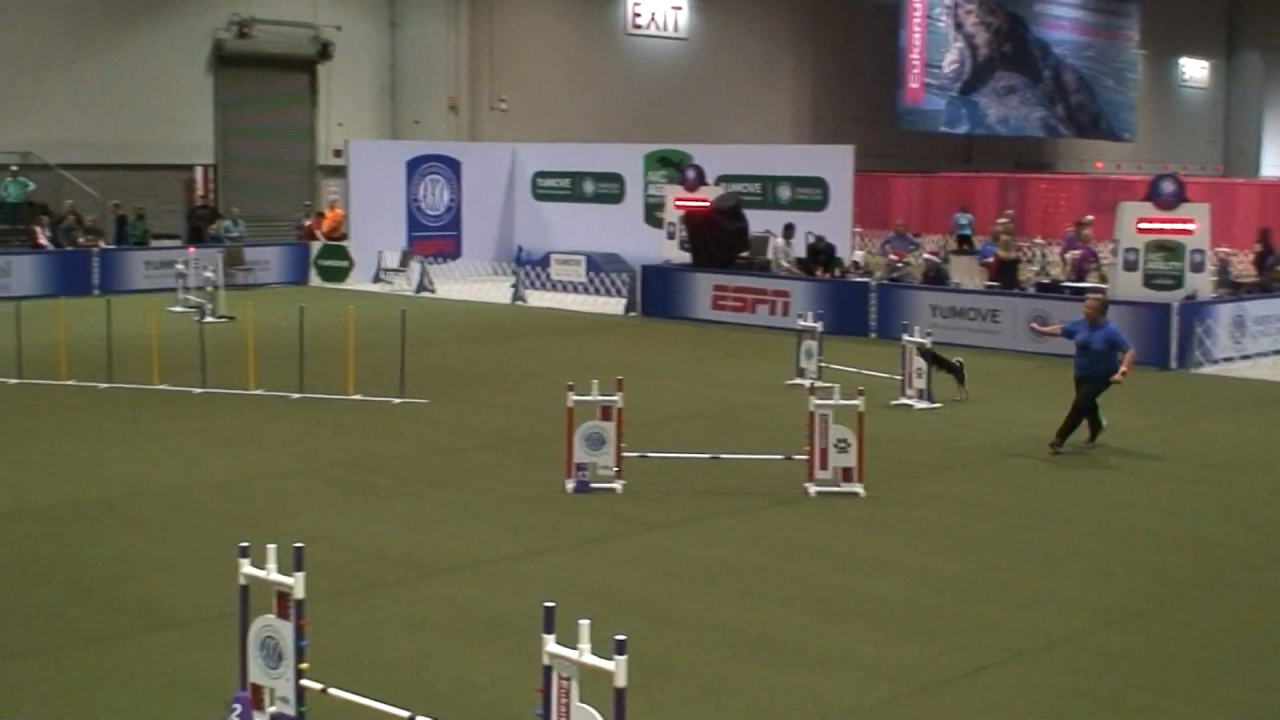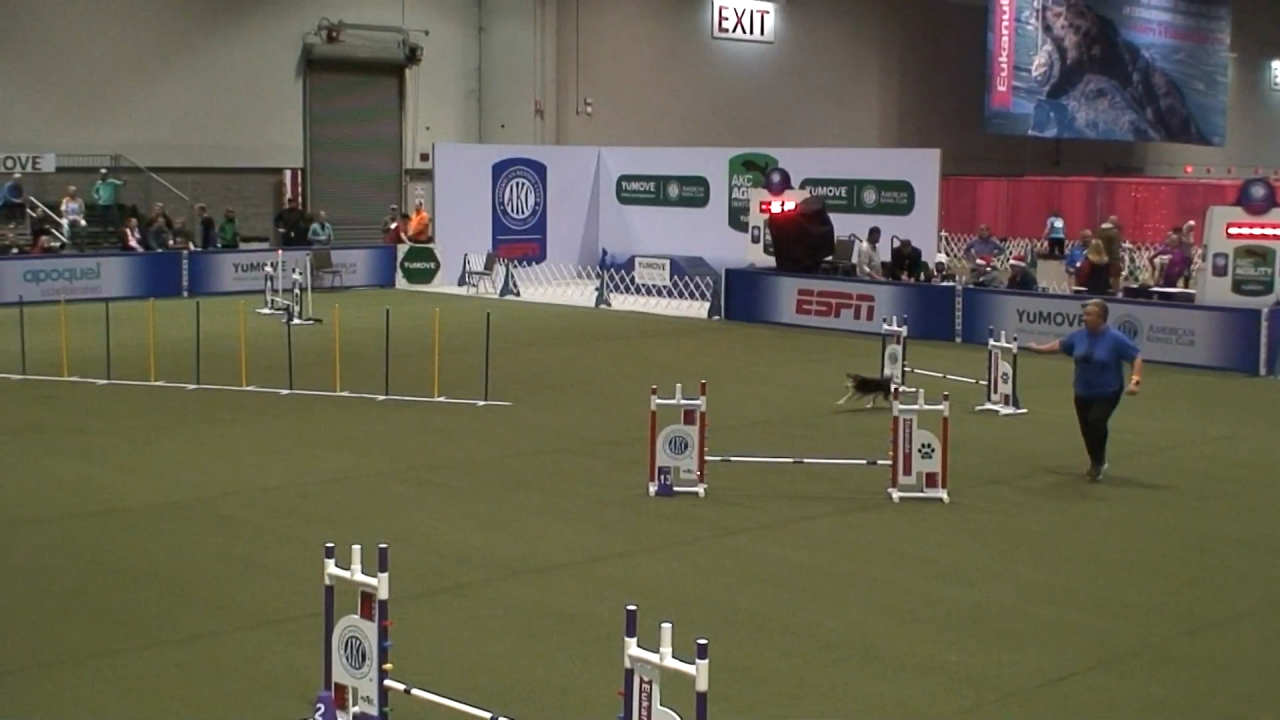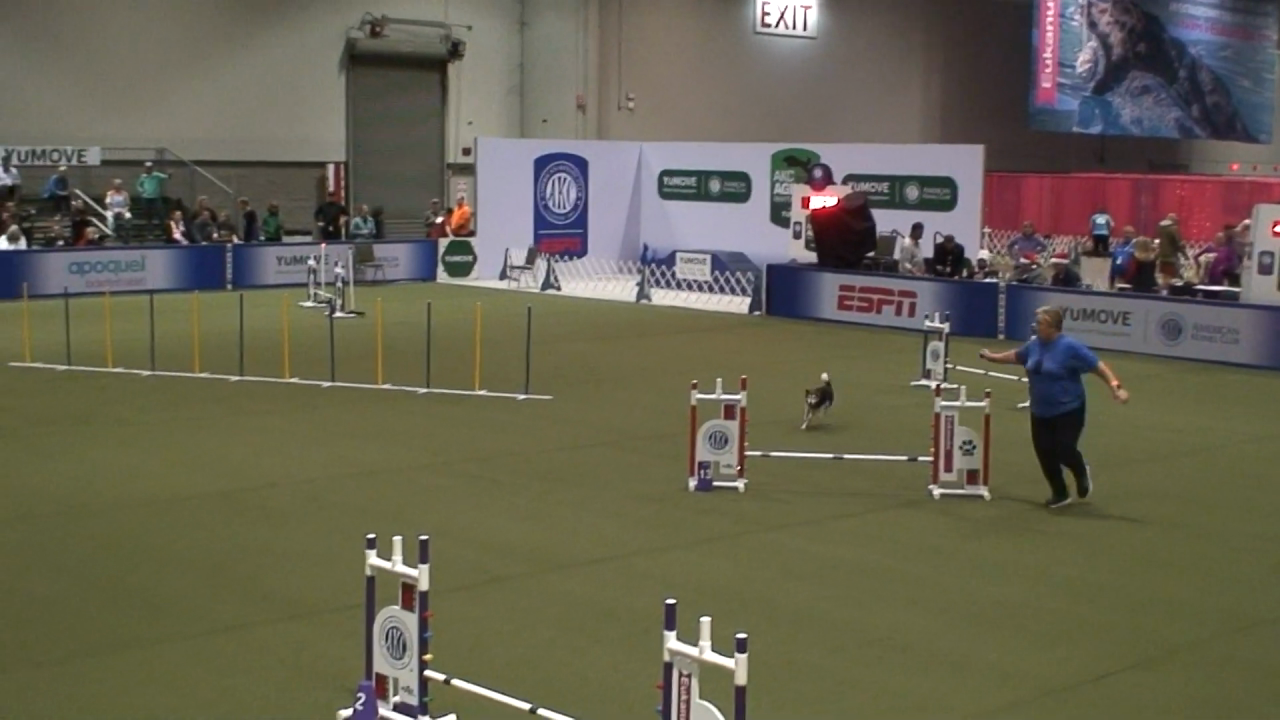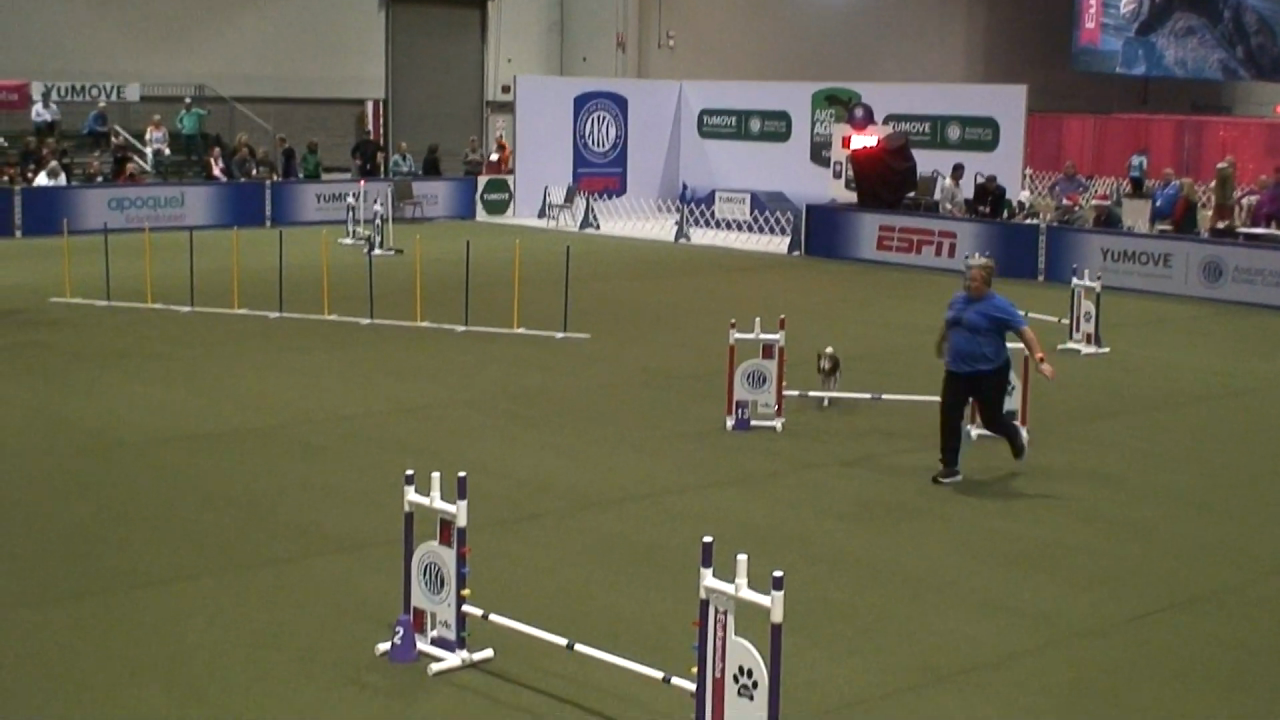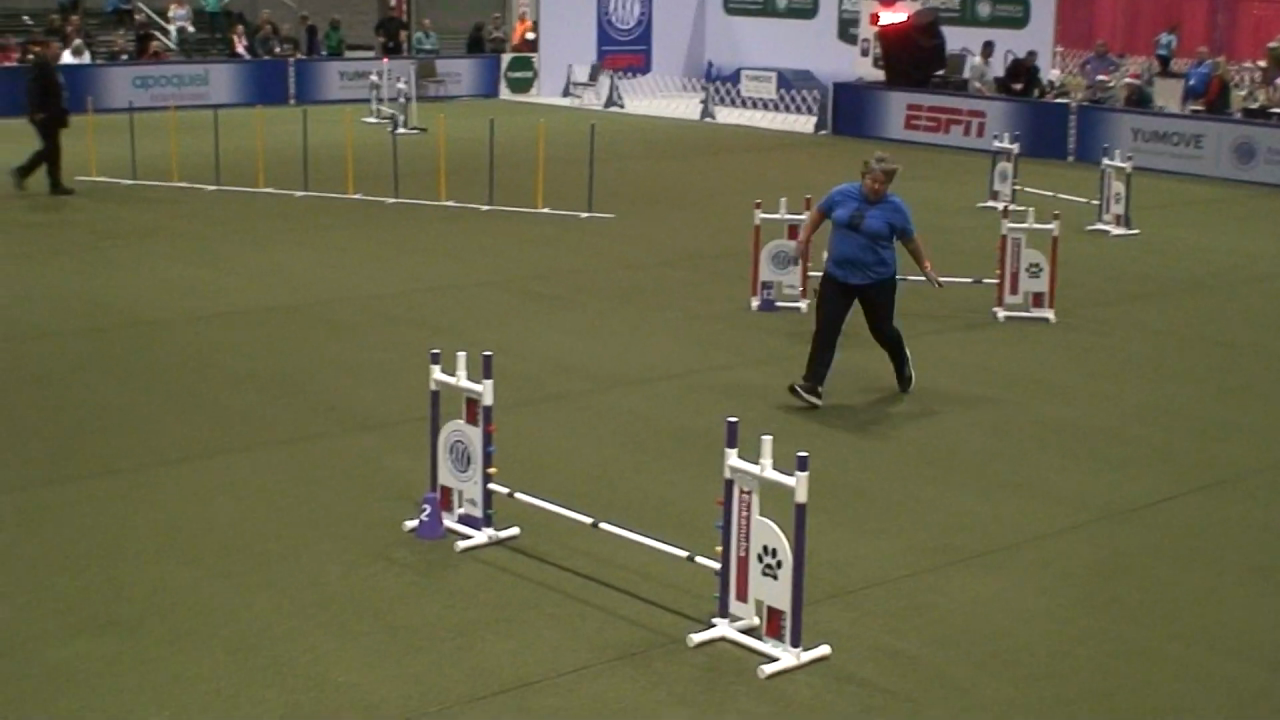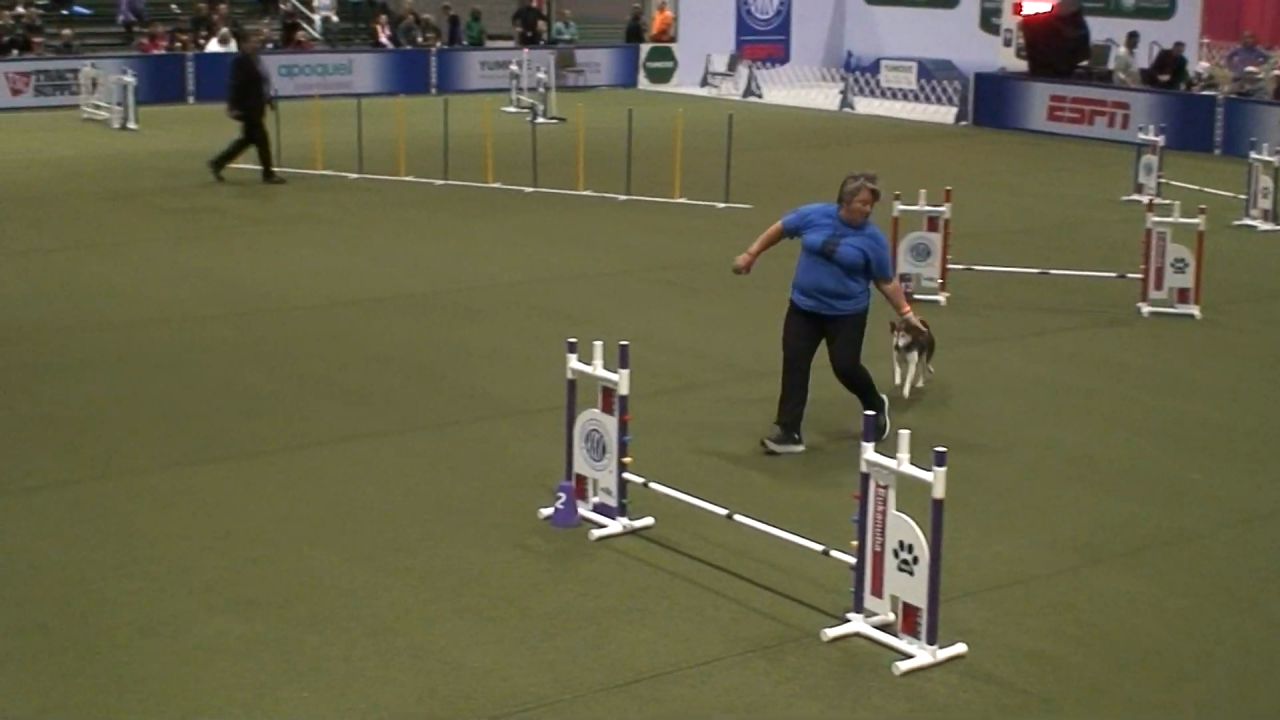
dt=0.5s
person 1, frame 1
left shoulder: (1111, 331)
right shoulder: (1082, 323)
left elbow: (1130, 352)
right elbow: (1062, 330)
left wrist: (1122, 372)
right wrist: (1041, 330)
left hip: (1101, 377)
right hip: (1081, 373)
left knee: (1080, 404)
right knee: (1086, 404)
left ankle: (1060, 439)
right ankle: (1097, 426)
person 1, frame 2
left shoulder: (1115, 338)
right shoulder: (1080, 335)
left elbow: (1136, 358)
right elbow: (1060, 346)
left wrist: (1135, 381)
right wrist: (1038, 349)
left hip: (1108, 393)
right hip: (1083, 392)
left knee: (1097, 423)
right knee: (1087, 429)
left ankle: (1098, 463)
right ankle: (1097, 462)
person 1, frame 3
left shoulder: (1070, 348)
right shoulder: (1034, 344)
left elbow: (1098, 366)
right elbow: (1016, 355)
left wrist: (1116, 387)
right wrist: (992, 357)
left hip: (1069, 409)
right hip: (1041, 410)
left knee: (1064, 451)
right knee: (1044, 452)
left ankle: (1081, 473)
right ankle: (1060, 494)
person 1, frame 4
left shoulder: (997, 304)
right shoulder: (958, 300)
left elbow: (1024, 330)
left wrist: (1039, 360)
right wrist: (941, 342)
left hip: (989, 372)
right hip: (957, 371)
left knee: (991, 419)
right knee: (949, 414)
left ankle: (1014, 434)
right ankle: (949, 468)
person 1, frame 5
left shoulder: (895, 208)
right shoulder: (841, 194)
left elbow: (910, 241)
right elbow: (820, 213)
left wrist: (925, 268)
right wrist: (804, 239)
left hip: (878, 280)
right hip: (837, 275)
left knee: (882, 329)
right knee: (826, 326)
left ankle: (902, 364)
right ankle: (812, 385)
person 1, frame 6
left shoulder: (872, 238)
right shoulder: (815, 214)
left elbow: (887, 282)
right elbow: (780, 229)
left wrist: (907, 314)
right wrist: (751, 253)
left hip: (847, 312)
right hip: (803, 307)
left knee: (845, 367)
right knee: (794, 362)
left ankle: (877, 407)
right ankle: (787, 432)
